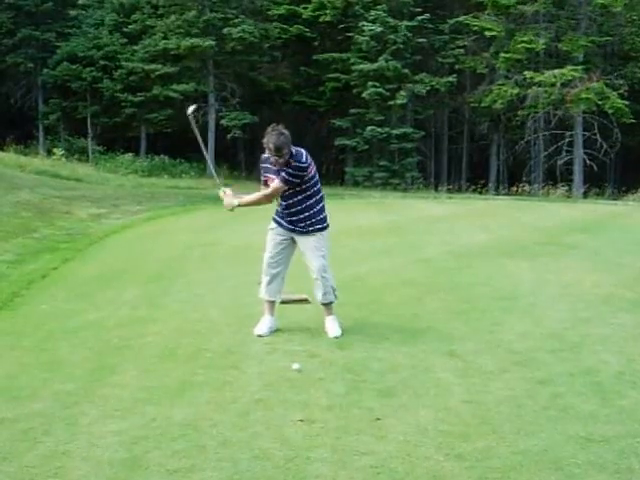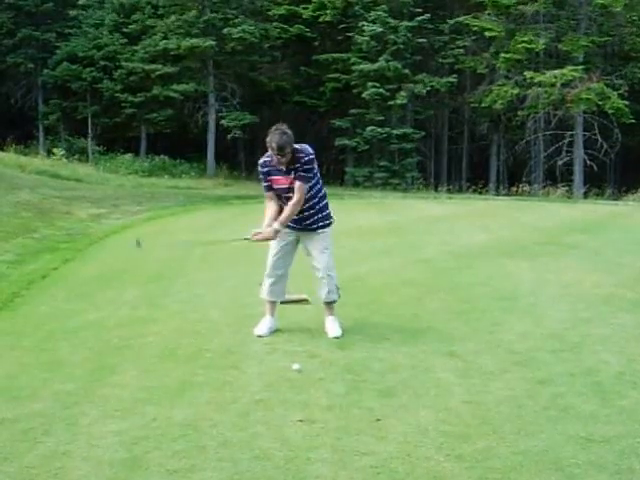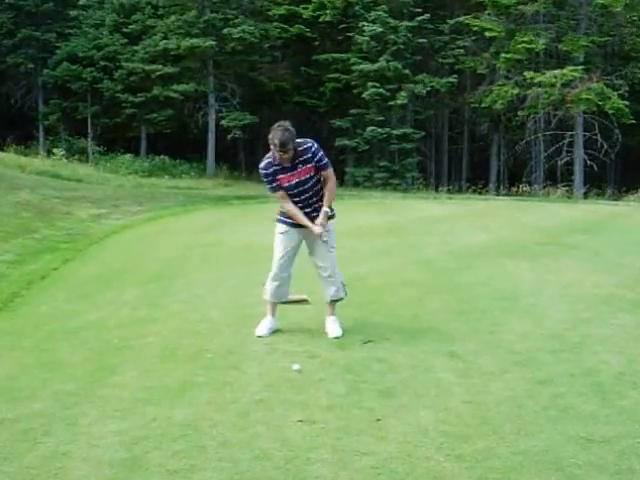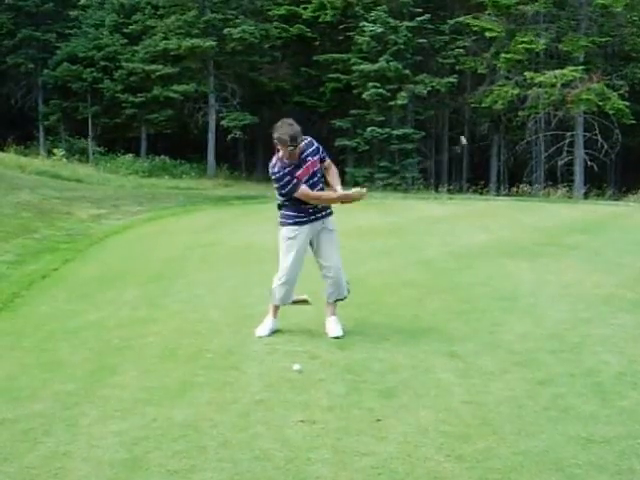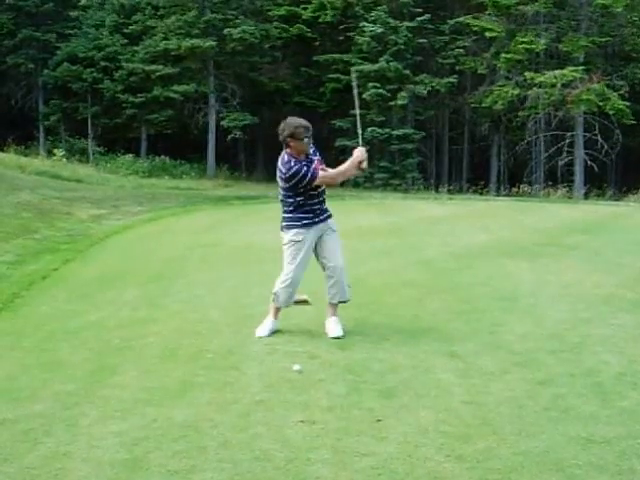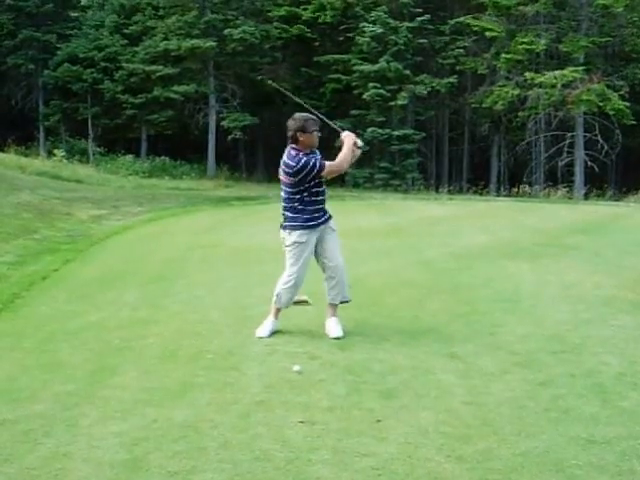
dt=0.1s
person 1, frame 1
left shoulder: (300, 160)
right shoulder: (268, 159)
left elbow: (270, 194)
right elbow: (265, 194)
left wrist: (236, 203)
right wrist: (236, 197)
left hip: (311, 224)
right hip: (283, 223)
left knee: (320, 270)
right knee: (272, 266)
left ankle: (330, 317)
right ankle: (268, 317)
person 1, frame 2
left shoulder: (306, 156)
right shoulder: (265, 164)
left elbow: (298, 199)
right elbow: (272, 200)
left wrist: (276, 228)
right wrist: (267, 225)
left hip: (316, 223)
right hip: (286, 224)
left knee: (325, 269)
right knee: (274, 268)
left ankle: (330, 317)
right ankle: (269, 317)
person 1, frame 3
left shoulder: (310, 147)
right shoulder: (267, 167)
left elbow: (330, 181)
right elbow: (285, 202)
left wrist: (323, 213)
right wrist: (307, 224)
left hip: (320, 218)
right hip: (290, 223)
left knee: (328, 266)
right knee: (279, 268)
left ankle: (331, 316)
right ankle: (270, 317)
person 1, frame 4
left shoulder: (310, 144)
right shoulder: (278, 169)
left elbow: (329, 167)
right elbow: (311, 197)
left wrist: (339, 191)
right wrist: (345, 196)
left hip: (322, 218)
right hip: (294, 224)
left knee: (332, 266)
right knee: (287, 271)
left ankle: (331, 316)
right ankle: (271, 318)
person 1, frame 5
left shoulder: (307, 151)
right shoulder: (290, 167)
left elbow: (326, 173)
right elbow: (329, 180)
left wrist: (352, 165)
right wrist: (354, 161)
left hip: (323, 220)
right hip: (298, 227)
left knee: (336, 267)
right knee: (291, 274)
left ankle: (332, 317)
right ankle: (272, 318)
person 1, frame 6
left shoulder: (309, 150)
right shoulder: (296, 162)
left elbow: (328, 170)
right elbow: (335, 169)
left wrist: (349, 151)
right wrist: (349, 143)
left hip: (323, 221)
right hip: (299, 228)
left knee: (336, 267)
right knee: (293, 275)
left ankle: (332, 317)
right ankle: (272, 319)
